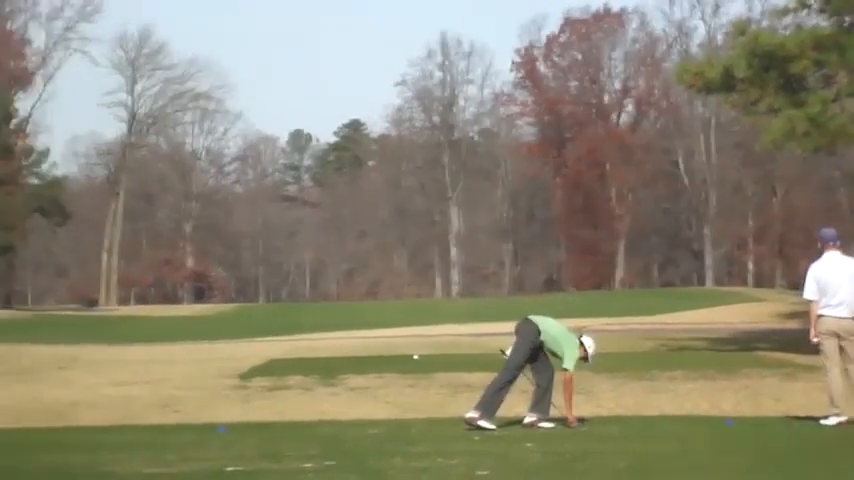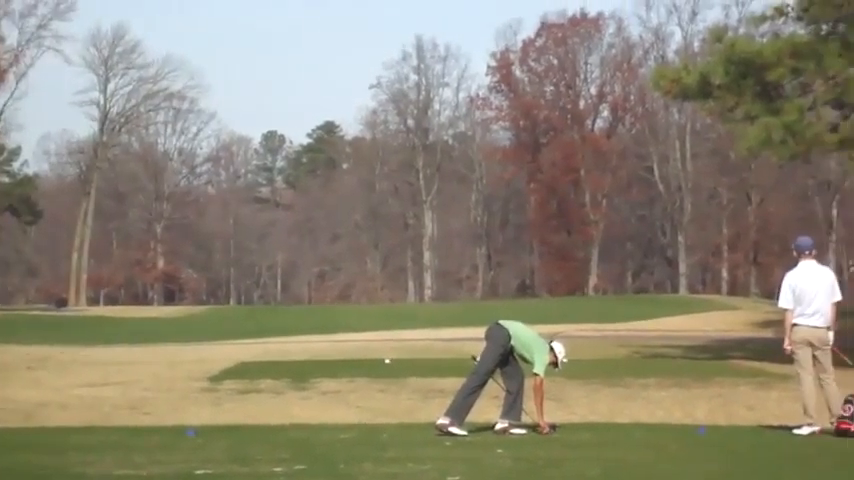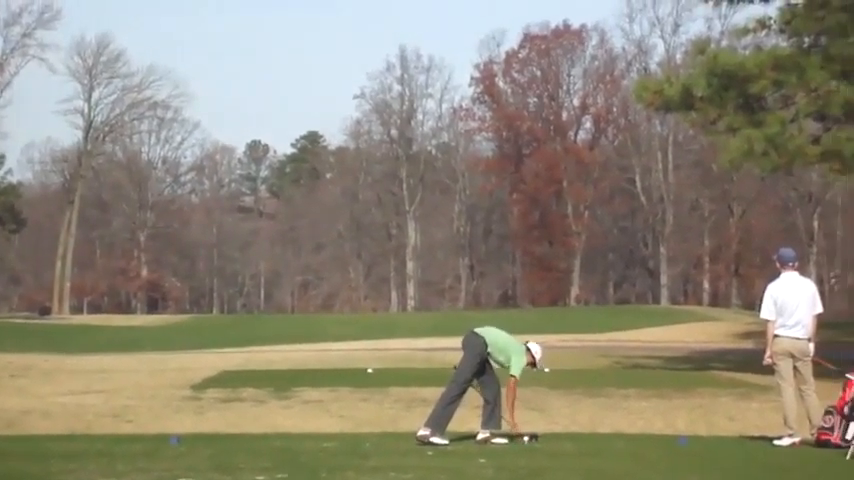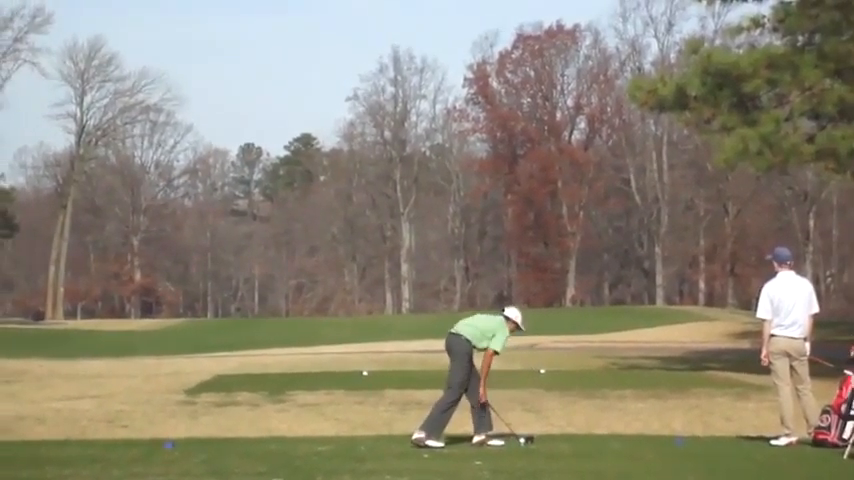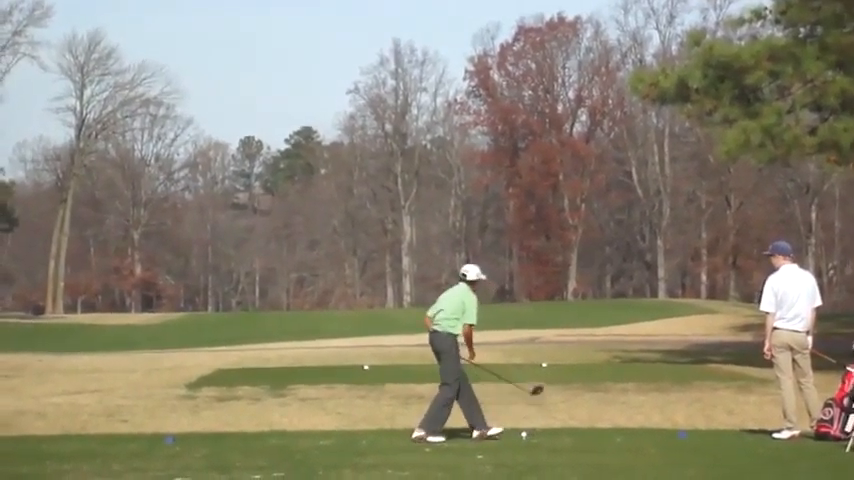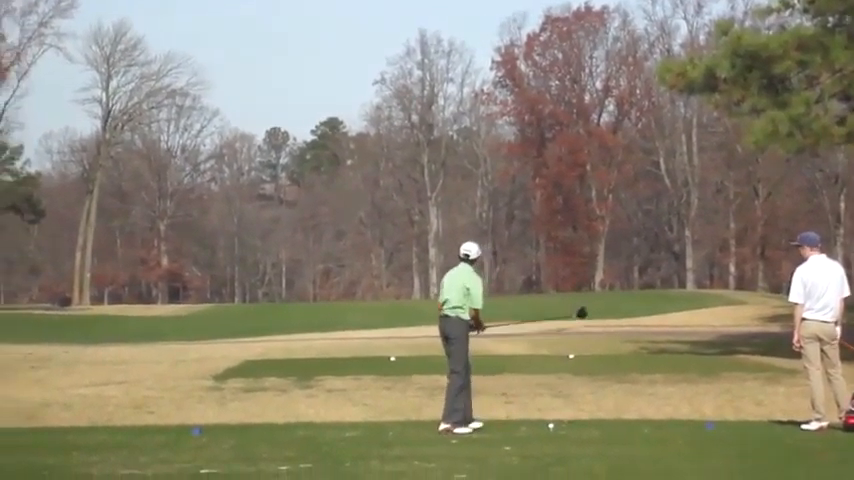
dt=0.3s
person 1, frame 1
left shoulder: (816, 267)
left elbow: (814, 301)
left wrist: (812, 328)
left hip: (826, 321)
left knee: (832, 367)
left ankle: (837, 412)
person 1, frame 2
left shoulder: (792, 276)
right shoulder: (827, 273)
left elbow: (789, 311)
right elbow: (833, 305)
left wrist: (787, 337)
right wrist: (831, 330)
left hip: (801, 331)
right hip: (822, 331)
left knee: (806, 377)
right knee: (827, 376)
left ankle: (811, 422)
right ankle: (838, 418)
person 1, frame 3
left shoulder: (774, 287)
right shoulder: (809, 285)
left elbow: (771, 322)
right elbow: (814, 317)
left wrist: (768, 348)
right wrist: (811, 342)
left hip: (781, 341)
right hip: (802, 342)
left knee: (787, 388)
right knee: (808, 388)
left ankle: (791, 434)
right ankle: (818, 430)
person 1, frame 4
left shoulder: (771, 286)
right shoulder: (805, 284)
left elbow: (767, 321)
right elbow: (810, 317)
left wrist: (764, 348)
right wrist: (807, 341)
left hip: (778, 341)
right hip: (798, 341)
left knee: (783, 388)
right knee: (804, 387)
left ankle: (789, 433)
right ankle: (815, 429)
person 1, frame 5
left shoulder: (774, 279)
right shoulder: (808, 277)
left elbow: (771, 314)
right elbow: (813, 310)
left wrist: (767, 341)
right wrist: (810, 334)
left hip: (780, 334)
right hip: (801, 335)
left knee: (785, 381)
right knee: (806, 380)
left ankle: (791, 426)
right ankle: (817, 422)
person 1, frame 6
left shoulder: (803, 270)
right shoulder: (836, 268)
left elbow: (799, 305)
right elbow: (842, 300)
left wrist: (796, 332)
right wrist: (838, 325)
left hip: (809, 325)
right hip: (829, 325)
left knee: (814, 372)
right knee: (835, 371)
left ankle: (819, 418)
right ankle: (846, 413)
person 2, frame 1
left shoulder: (570, 341)
right shoulder: (574, 349)
right elbow: (567, 380)
right wrist: (569, 413)
left hip: (529, 327)
right hip: (531, 331)
left knee: (546, 372)
right knee: (510, 371)
left ankle: (535, 415)
right ankle: (477, 414)
person 2, frame 2
left shoulder: (540, 346)
right shoulder: (543, 353)
right elbow: (538, 385)
right wrist: (541, 418)
left hip: (498, 331)
right hip: (501, 335)
left knee: (516, 377)
right knee: (479, 377)
left ankle: (506, 421)
right ankle: (448, 420)
person 2, frame 3
left shoulder: (515, 346)
right shoulder: (520, 354)
right elbow: (512, 386)
right wrist: (511, 418)
left hip: (473, 338)
right hip: (477, 343)
left knee: (492, 386)
right knee: (457, 387)
left ankle: (487, 431)
right ankle: (428, 430)
person 2, frame 4
left shoulder: (492, 321)
right shoulder: (503, 329)
right elbow: (488, 356)
right wrist: (482, 387)
left hip: (453, 338)
right hip: (462, 344)
left knee: (474, 387)
right knee: (454, 392)
left ankle: (482, 433)
right ankle: (424, 433)
person 2, frame 5
left shoulder: (449, 293)
right shoulder: (470, 297)
left elbow: (427, 319)
right elbow: (467, 329)
right wrist: (471, 350)
left hip: (435, 336)
right hip: (446, 338)
left knee: (461, 382)
right knee: (450, 386)
left ankle: (480, 428)
right ankle: (425, 430)
person 2, frame 6
left shoulder: (450, 274)
right shoulder: (473, 279)
right elbow: (474, 312)
right wrist: (479, 324)
left hip: (444, 321)
right hip: (458, 324)
left knee: (462, 371)
right knee: (458, 373)
left ankle: (464, 418)
right ankle: (449, 421)
